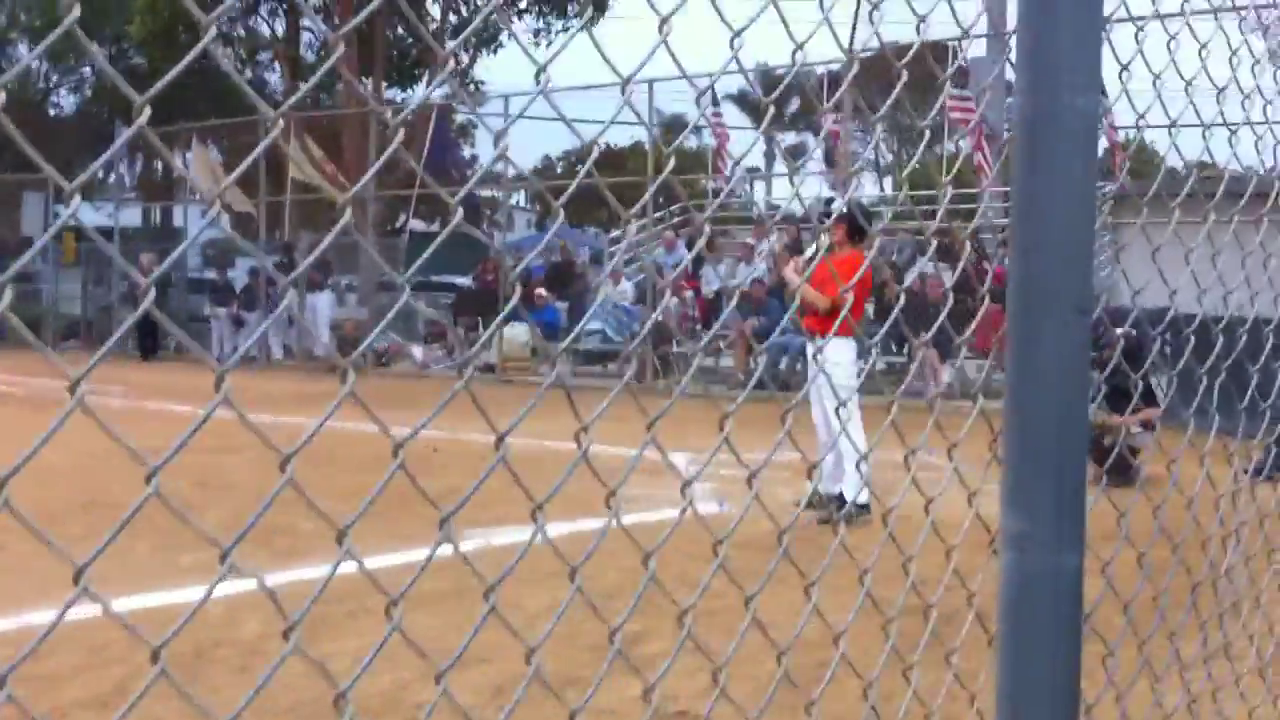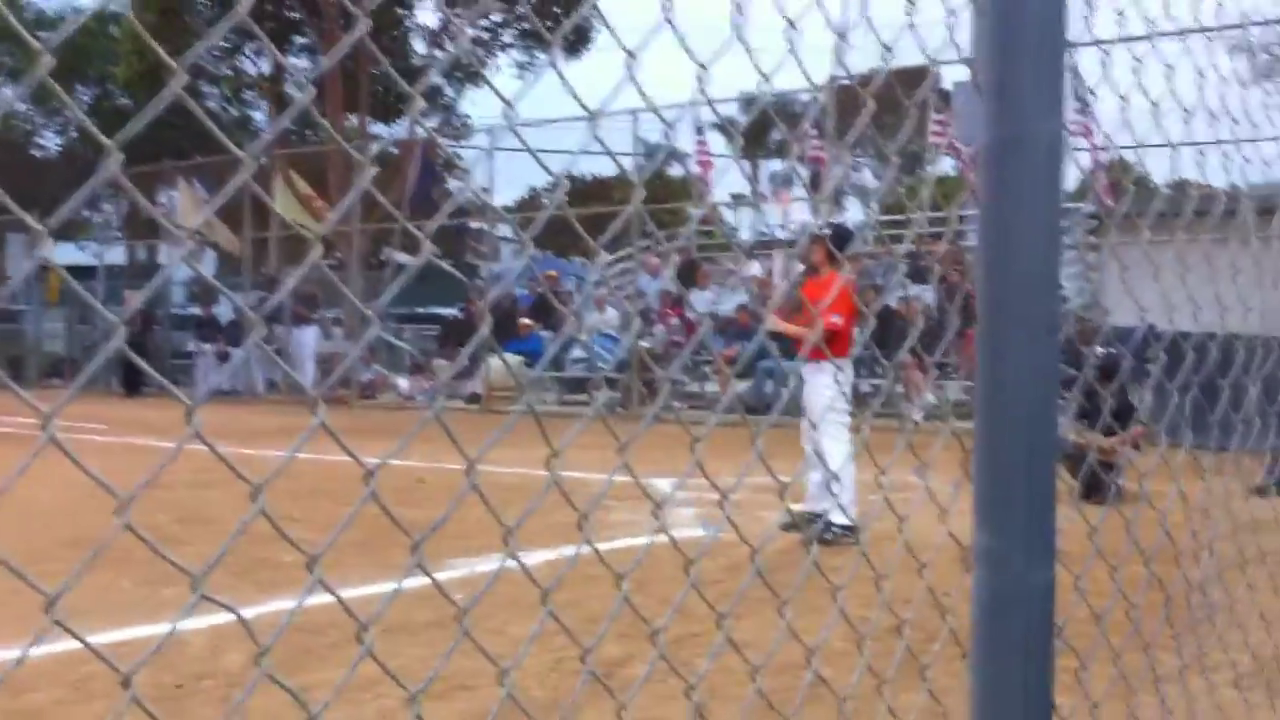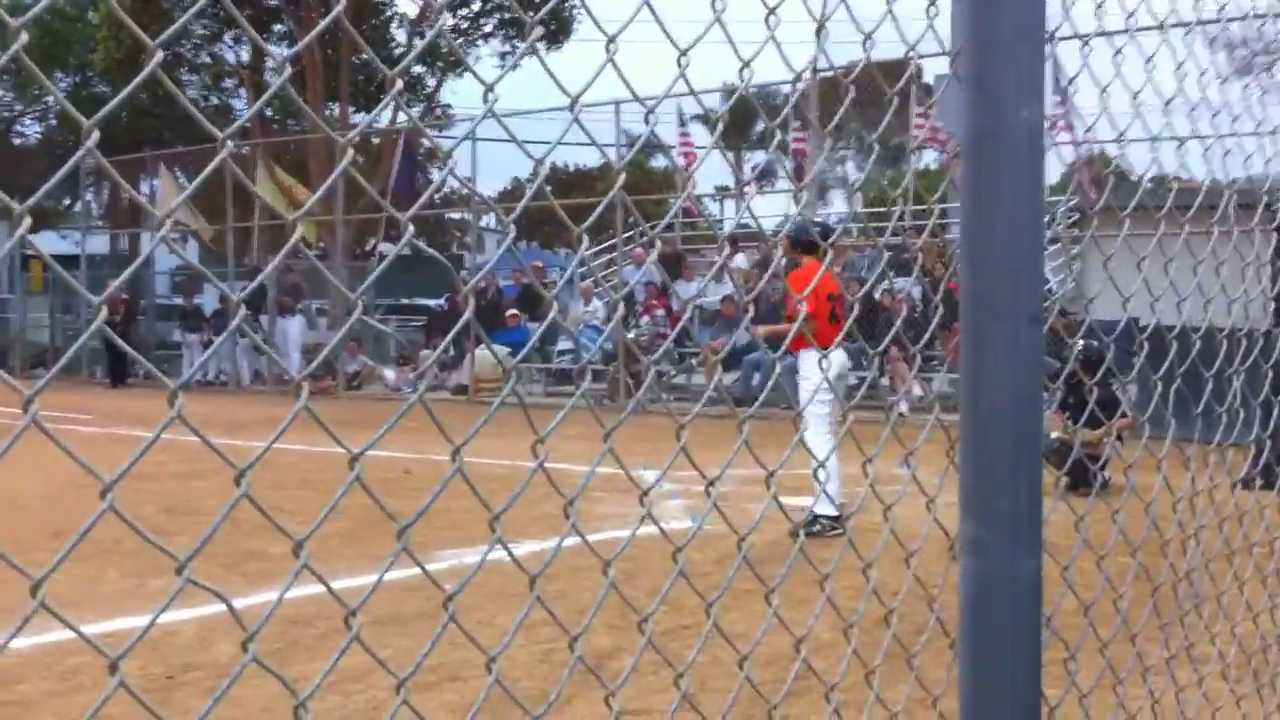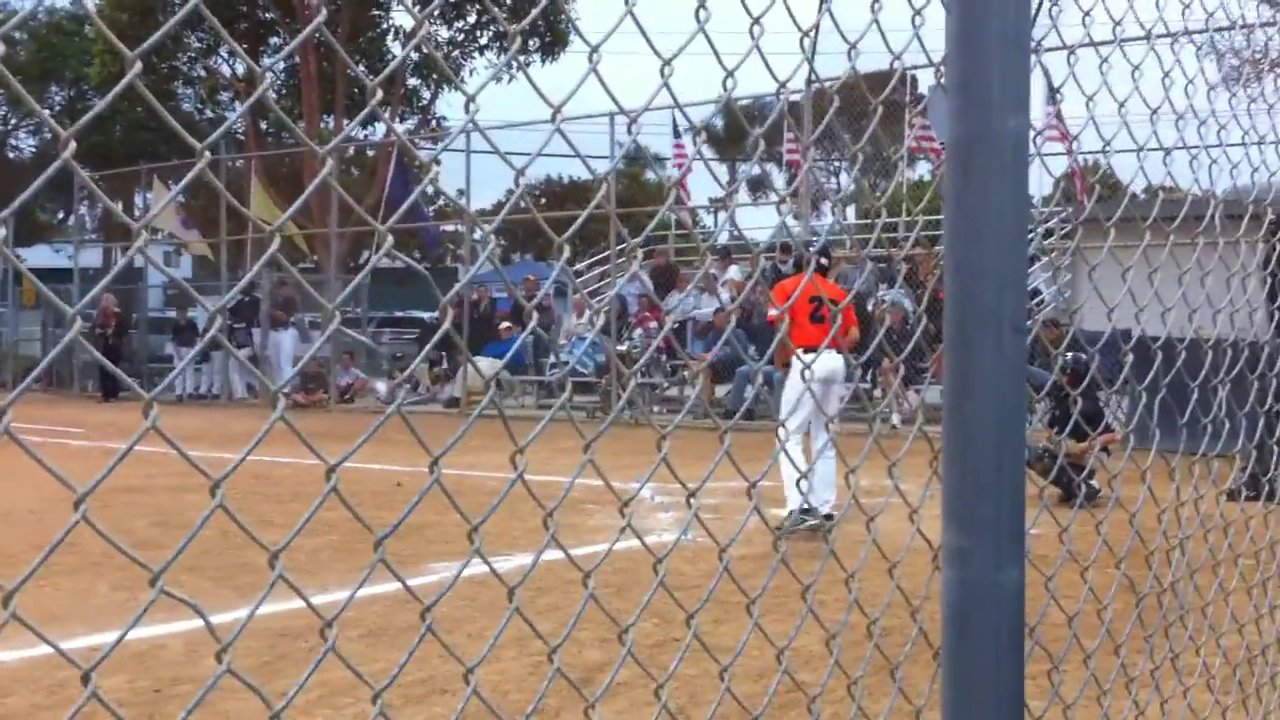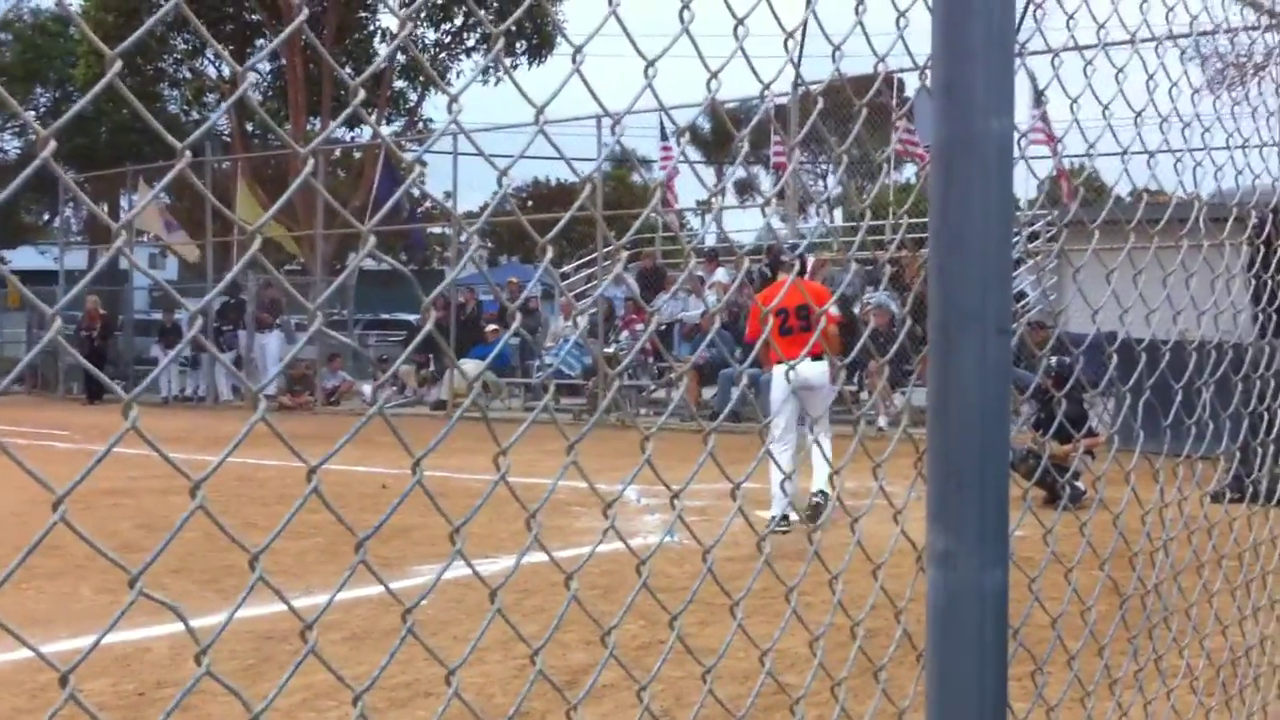
dt=0.4s
person 1, frame 1
left shoulder: (857, 265)
right shoulder: (826, 260)
left elbow: (826, 305)
right elbow: (810, 303)
left wrist: (797, 281)
right wrist: (796, 278)
left hip: (838, 347)
right hip: (817, 344)
left knee: (846, 422)
right knee: (825, 423)
left ankle: (858, 499)
right ankle: (831, 489)
person 1, frame 2
left shoulder: (838, 287)
right shoulder: (813, 283)
left elbow: (825, 335)
left wrist: (785, 328)
right wrist: (785, 318)
left hip: (830, 370)
right hip: (814, 368)
left knee: (835, 444)
right knee: (814, 442)
left ankle: (843, 522)
right ankle: (816, 509)
person 1, frame 3
left shoulder: (801, 276)
right shoulder: (829, 276)
left elbow: (804, 325)
left wrist: (770, 332)
left hip: (818, 359)
right hip: (833, 354)
left knee: (817, 436)
right knee: (819, 431)
left ankle: (826, 515)
right ankle: (828, 500)
person 1, frame 4
left shoulder: (786, 287)
right shoulder: (838, 292)
left elbow: (783, 328)
right elbow: (853, 336)
left wrist: (780, 364)
left hip: (804, 362)
right hip: (835, 362)
left knee: (790, 436)
right knee: (824, 438)
left ankle: (799, 509)
right ankle: (823, 511)
person 1, frame 5
left shoulder: (763, 299)
right shoulder: (818, 291)
left elbow: (758, 343)
right elbow: (831, 332)
right wrist: (835, 364)
left hip: (784, 372)
right hip: (817, 368)
left knee: (782, 443)
right knee: (821, 433)
left ankle: (779, 514)
right ankle: (820, 491)
